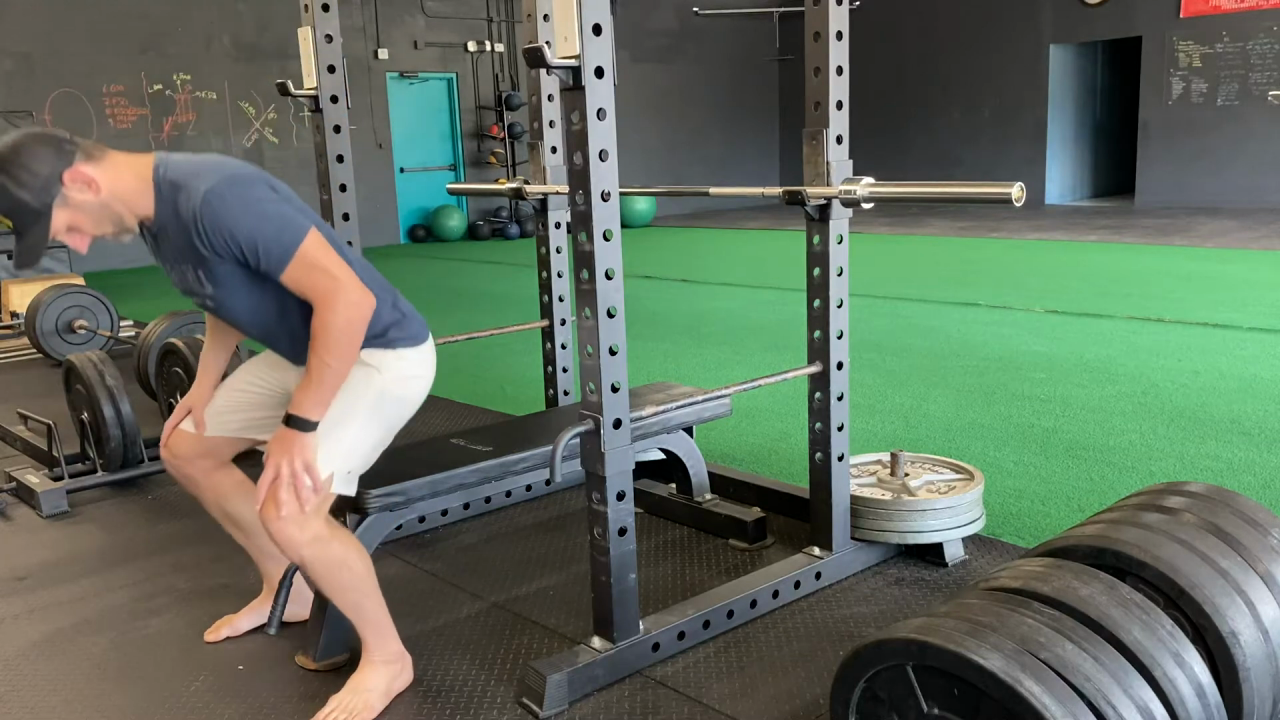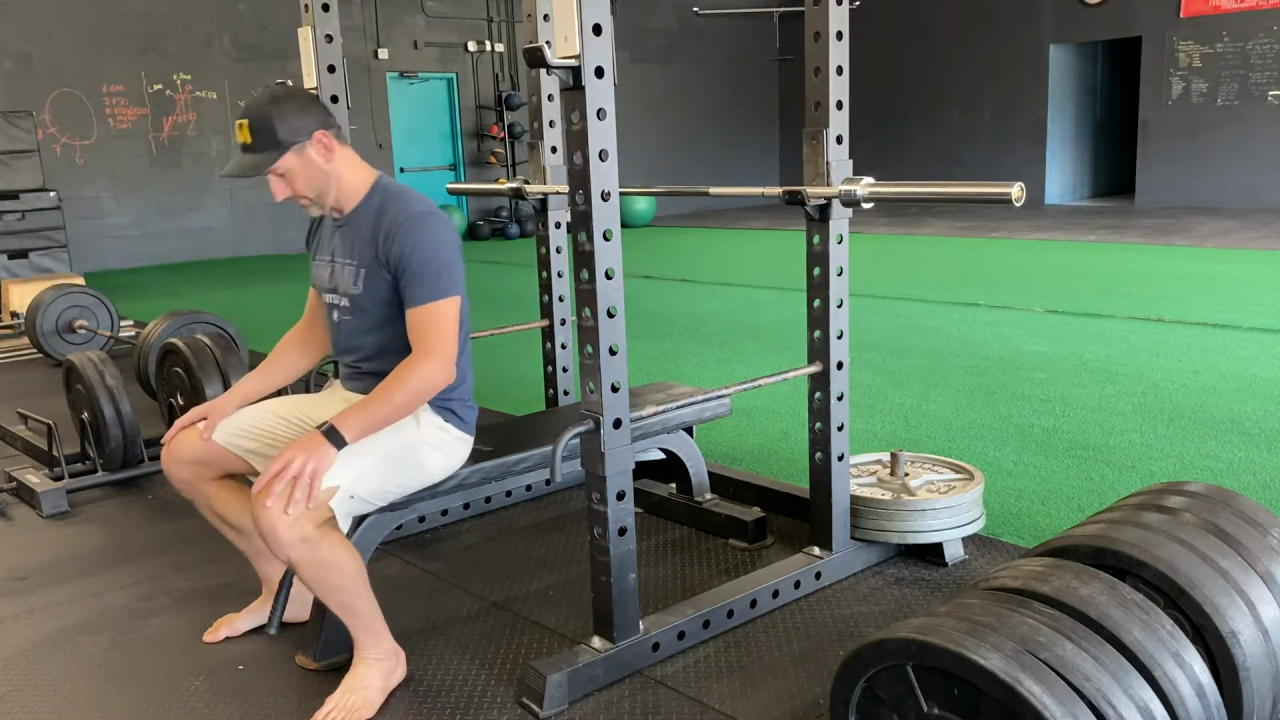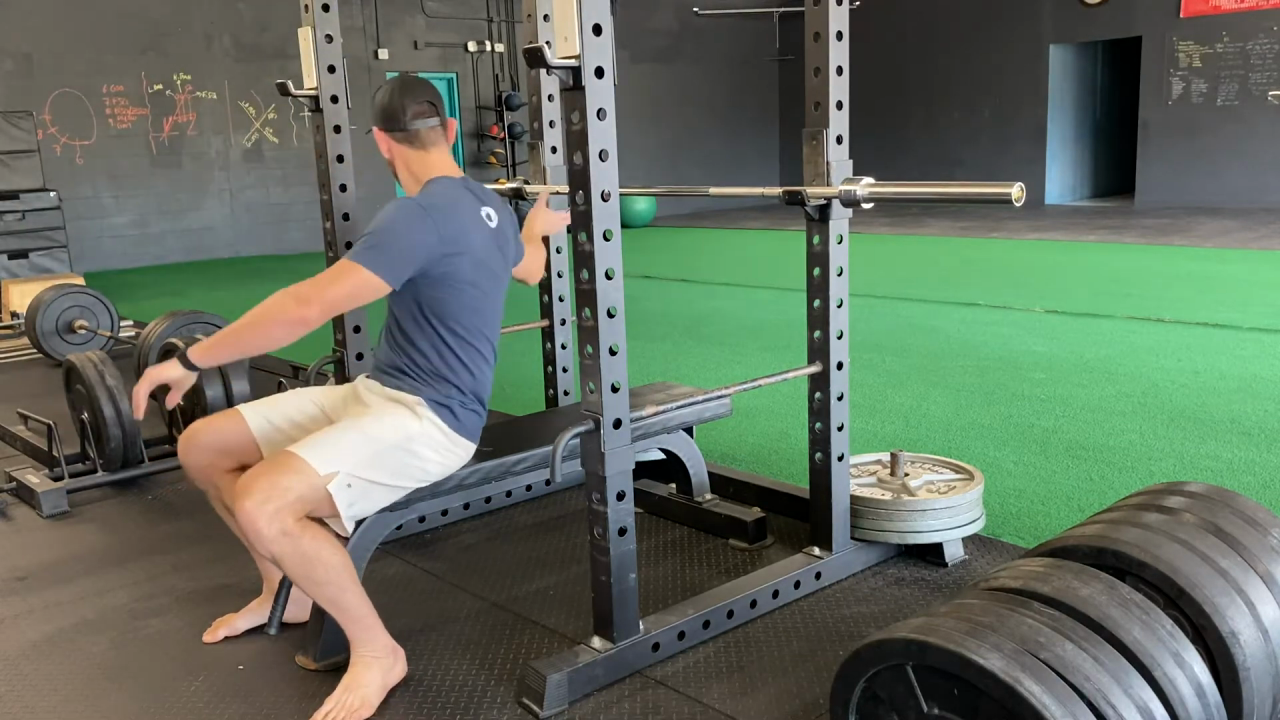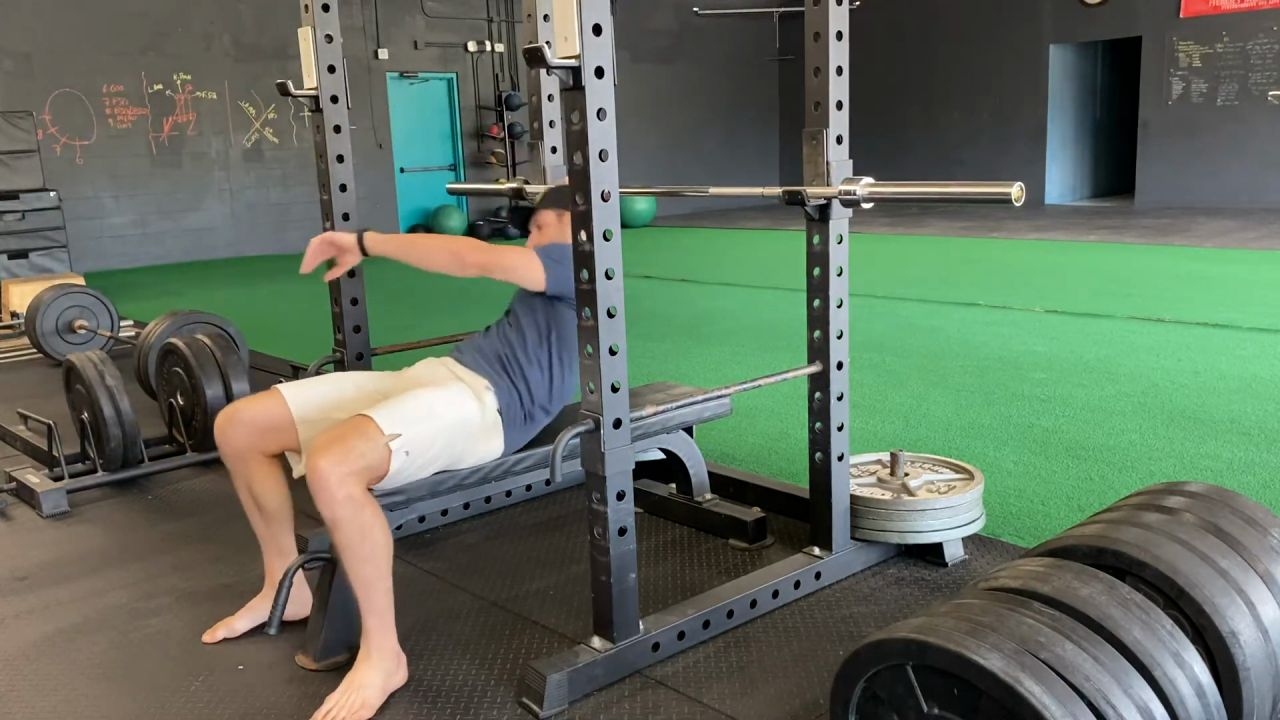
dt=1s
person 1, frame 1
left shoulder: (213, 198)
right shoulder: (152, 207)
left elbow: (350, 298)
left wrist: (300, 425)
right wrist: (208, 381)
left hip: (384, 352)
right hip: (307, 350)
left knee: (286, 510)
right knee: (184, 447)
left ankle: (386, 657)
right ankle: (284, 590)
person 1, frame 2
left shoulder: (414, 225)
right shoulder: (325, 225)
left elbow: (434, 365)
right elbow: (313, 332)
left wrist: (330, 439)
right wrist: (230, 400)
left hip: (425, 419)
right hip: (350, 398)
left knee: (282, 509)
right knee: (184, 455)
left ankle: (379, 652)
right ankle: (284, 588)
person 1, frame 3
left shoulder: (421, 215)
right shoulder: (489, 207)
left elbow: (310, 305)
right elbow: (530, 268)
left wrist: (194, 359)
right wrist: (543, 222)
left hip: (428, 420)
right hip: (377, 394)
left knee: (260, 505)
right knee: (201, 447)
left ankle: (376, 651)
right ankle: (285, 588)
person 1, frame 4
right shoulder: (568, 292)
left elbow: (472, 258)
left wrist: (363, 243)
right wrist: (549, 207)
left hip: (479, 407)
left knee: (331, 466)
right knee: (237, 425)
left ankle: (383, 656)
right ankle: (289, 586)
